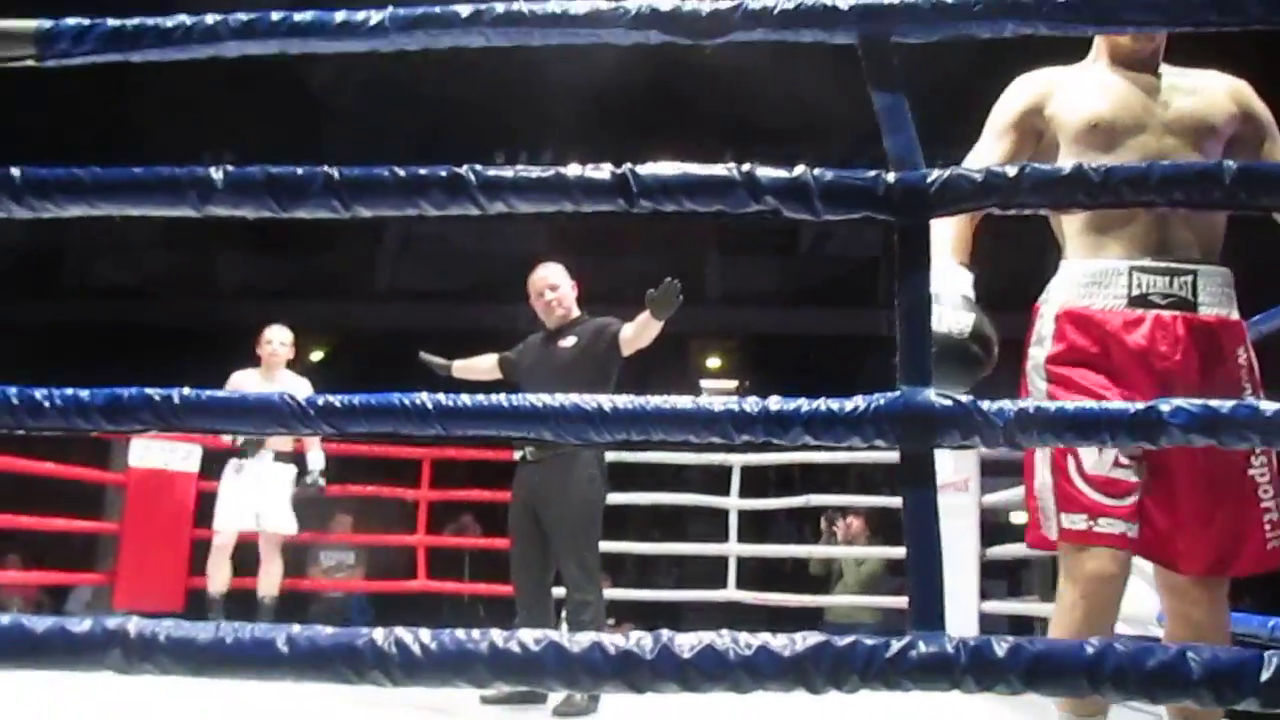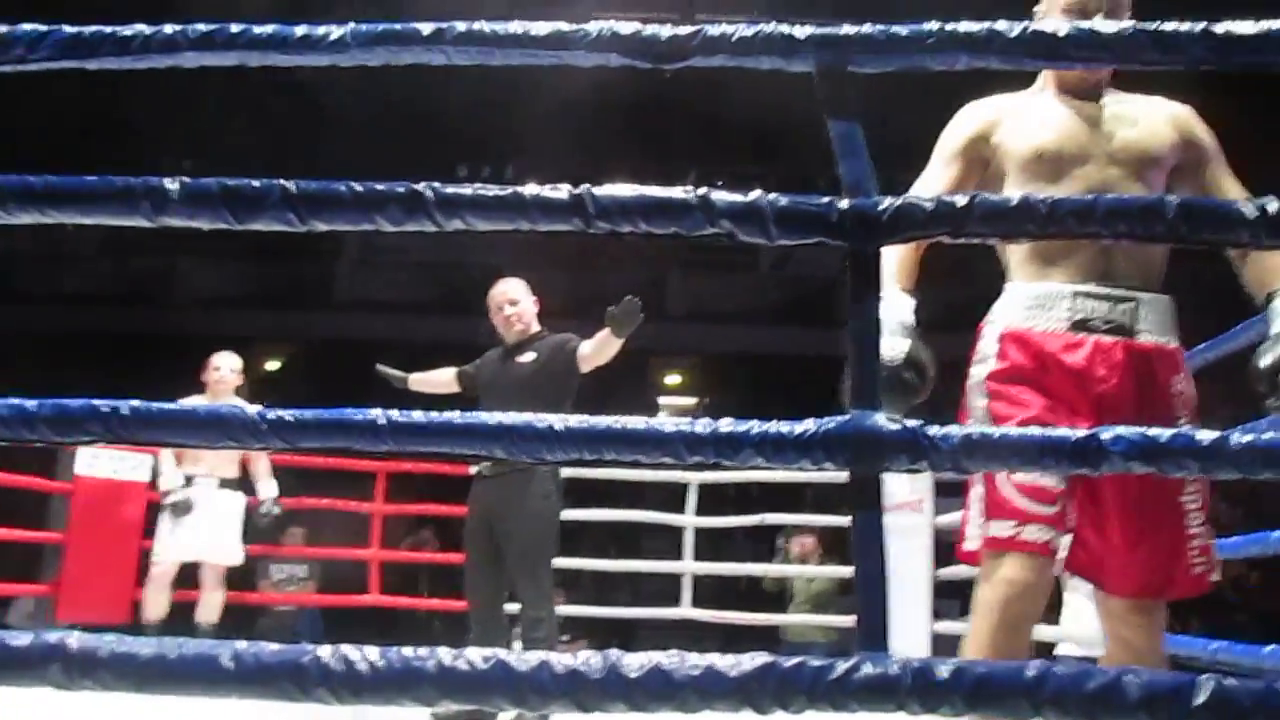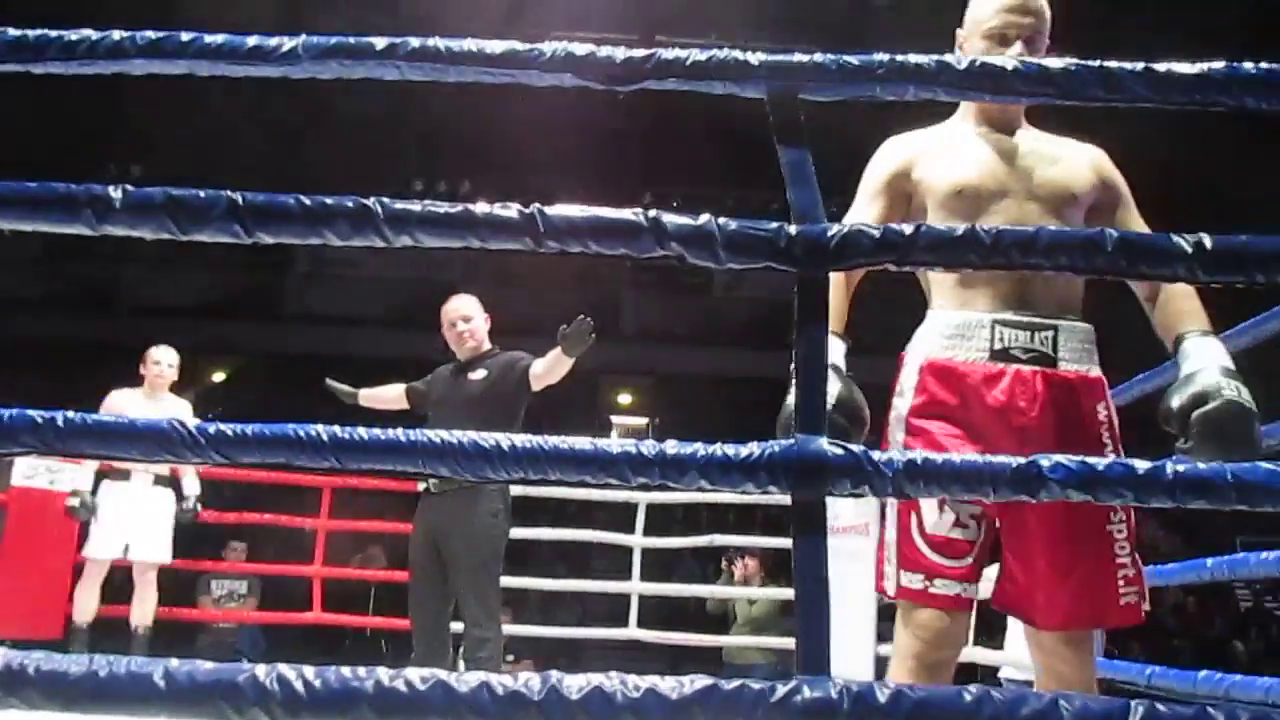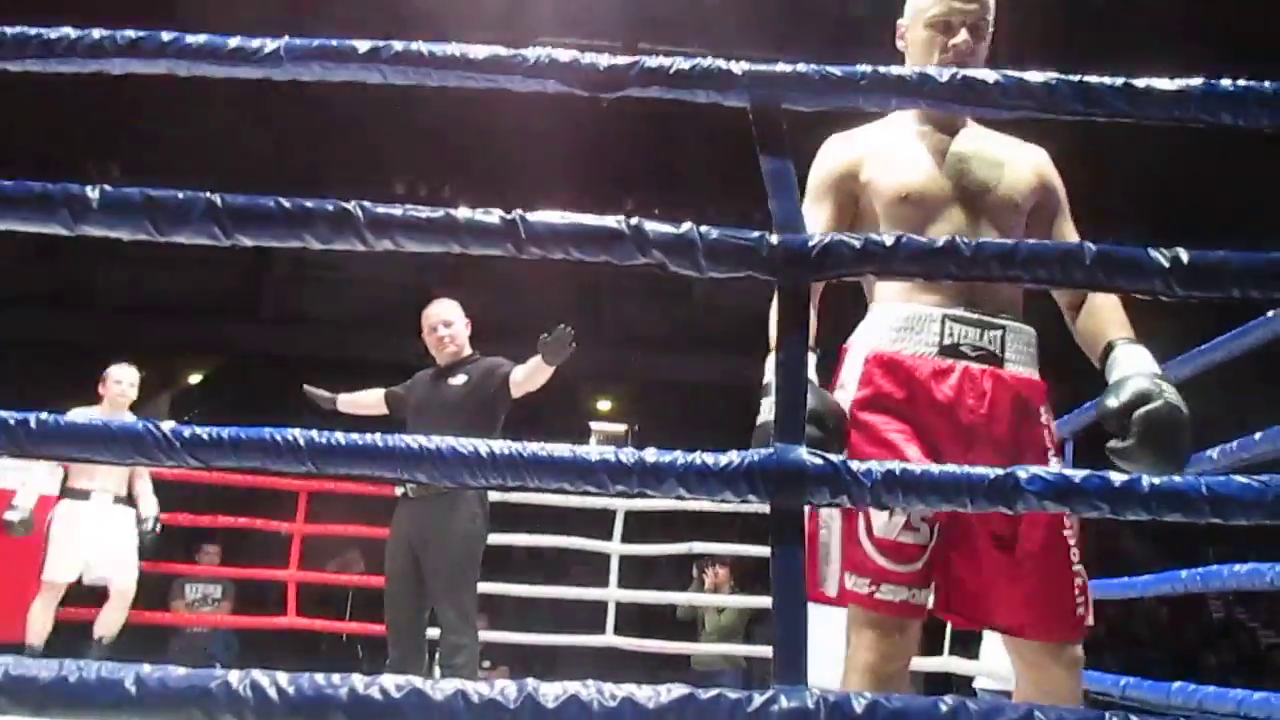
dt=0.2s
person 1, frame 1
right shoulder: (1044, 93)
right wrist: (948, 285)
left hip: (1207, 332)
right hip: (1088, 328)
left knee: (1201, 577)
right knee: (1094, 565)
person 1, frame 2
left shoulder: (1168, 124)
right shoulder: (991, 119)
right wrist: (892, 316)
left hip: (1145, 359)
right hip: (1030, 350)
left knee: (1138, 599)
right knee: (1012, 574)
person 1, frame 3
left shoulder: (1087, 164)
right shoulder: (913, 155)
left elbow: (1155, 271)
right elbow: (843, 263)
left wrist: (1202, 356)
right wrist: (824, 362)
left hip: (1071, 393)
right hip: (952, 385)
left knee: (1069, 628)
right knee: (934, 618)
person 1, frame 4
left shoulder: (1028, 164)
right shoulder: (855, 153)
left elbow: (1079, 281)
left wrist: (1129, 368)
left hip: (1012, 395)
right hip: (896, 381)
left knee: (1052, 642)
right knee: (884, 623)
person 2, frame 1
left shoulder: (598, 332)
right shoulder: (532, 347)
left elbow: (633, 337)
right elbow: (493, 365)
left wrist: (656, 313)
right wrist: (449, 367)
left hip: (574, 467)
right hip: (531, 468)
left knee: (580, 576)
right knee: (528, 579)
person 2, frame 2
left shoulder: (557, 350)
right shoulder: (492, 365)
left elbow: (590, 355)
right elbow: (452, 378)
left wrist: (614, 334)
right wrist: (408, 380)
left hip: (531, 485)
right hip: (487, 486)
left knee: (534, 596)
right knee: (482, 597)
person 2, frame 3
left shoulder: (508, 366)
right shoulder: (441, 379)
left elbow: (543, 372)
right elbow: (401, 395)
left wrist: (567, 350)
right wrist: (356, 394)
left hip: (479, 503)
right hip: (434, 501)
left knee: (479, 614)
right knee: (427, 614)
person 2, frame 4
left shoulder: (488, 371)
right shoulder: (420, 384)
left elbow: (523, 379)
right elbow: (380, 399)
left wrist: (548, 359)
right wrist: (335, 401)
left hip: (457, 509)
right hip: (411, 506)
left knee: (456, 619)
right knee: (402, 619)
person 3, frame 1
left shoulder: (301, 386)
right shoulder: (240, 380)
left elbow: (310, 432)
left wrist: (315, 468)
right wrist: (240, 436)
left hip: (280, 468)
right hip: (243, 467)
left knee: (271, 547)
right knee: (222, 542)
left ankle: (264, 622)
right ankle: (215, 617)
person 3, frame 2
left shoulder: (248, 414)
right shoulder: (186, 406)
left elbow: (259, 458)
right elbow: (166, 451)
left wrist: (268, 496)
right wrist: (171, 487)
left hip: (226, 497)
right hip: (187, 492)
left knee: (213, 577)
right knee: (161, 572)
right ankle: (149, 639)
person 3, frame 3
left shoulder: (182, 410)
right shoulder: (119, 400)
left wrist: (191, 493)
right wrist: (79, 488)
left hip: (158, 494)
right hip: (118, 488)
left knee: (146, 574)
right knee: (95, 568)
left ankle: (137, 655)
right ankle: (77, 649)
person 3, frame 4
right shoulder: (77, 418)
left wrist: (149, 515)
left hip: (117, 515)
right hip: (75, 508)
left knee: (125, 592)
right knee: (51, 590)
left ankle: (92, 661)
